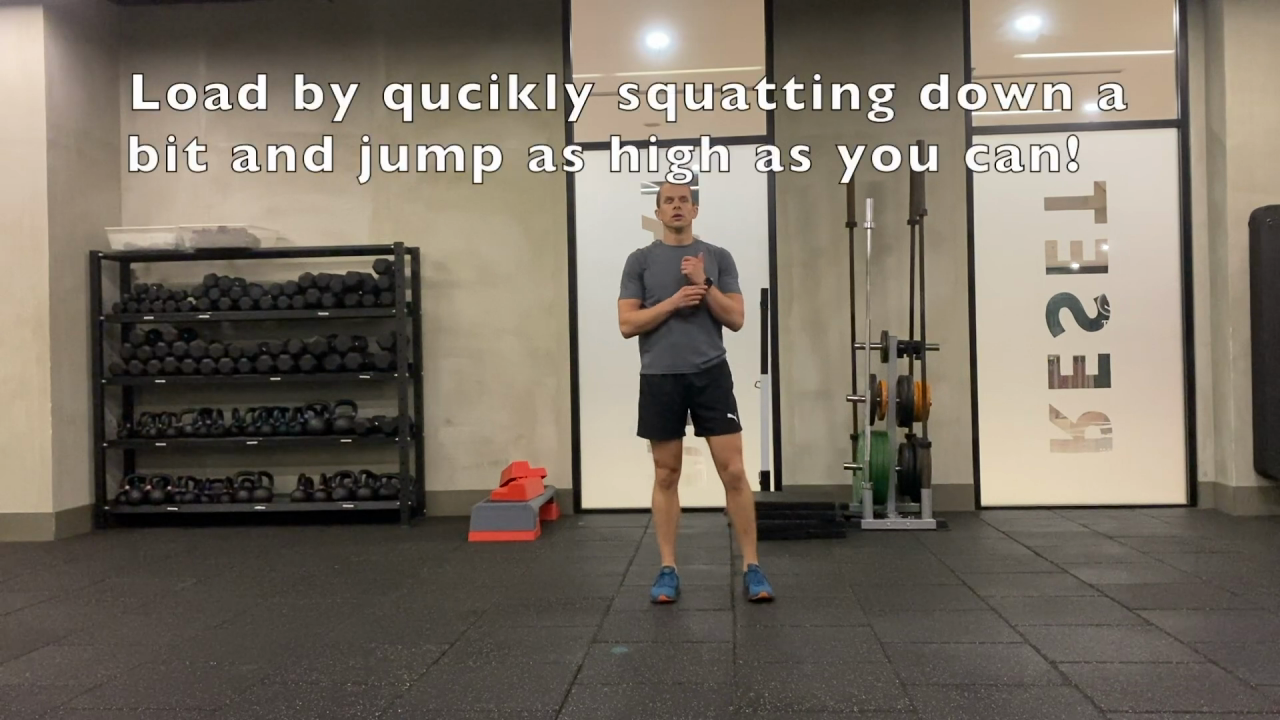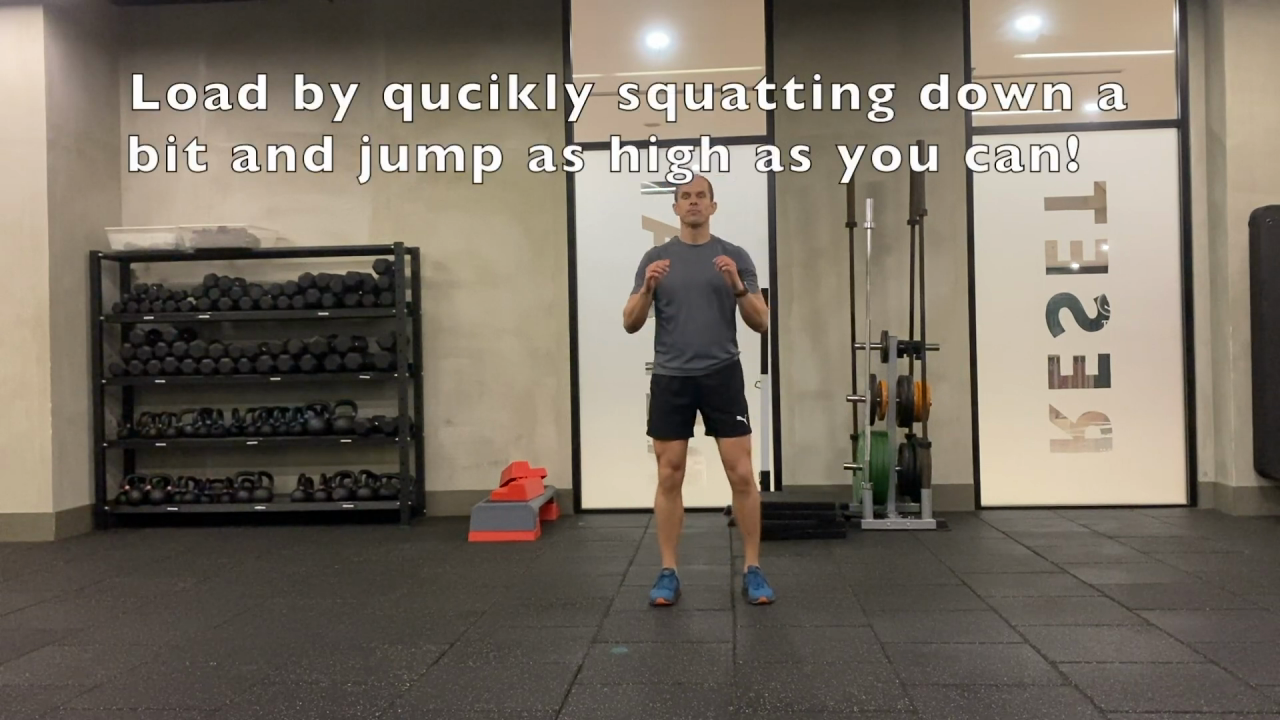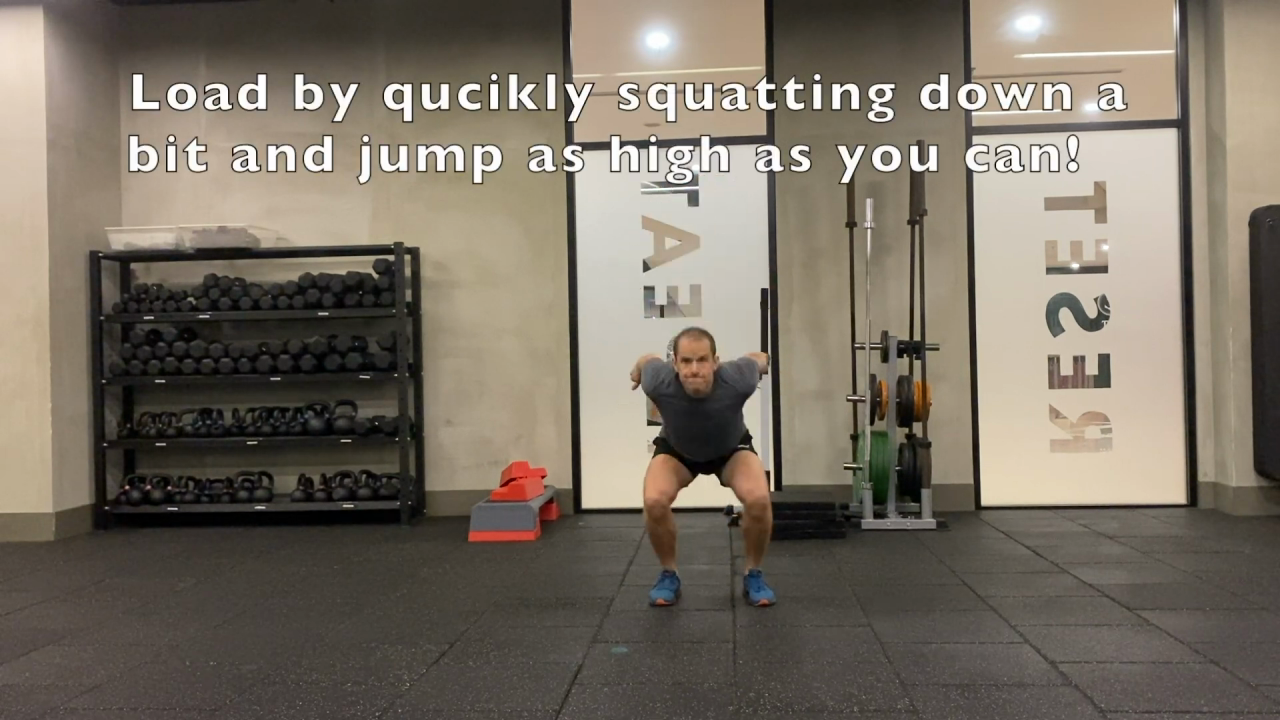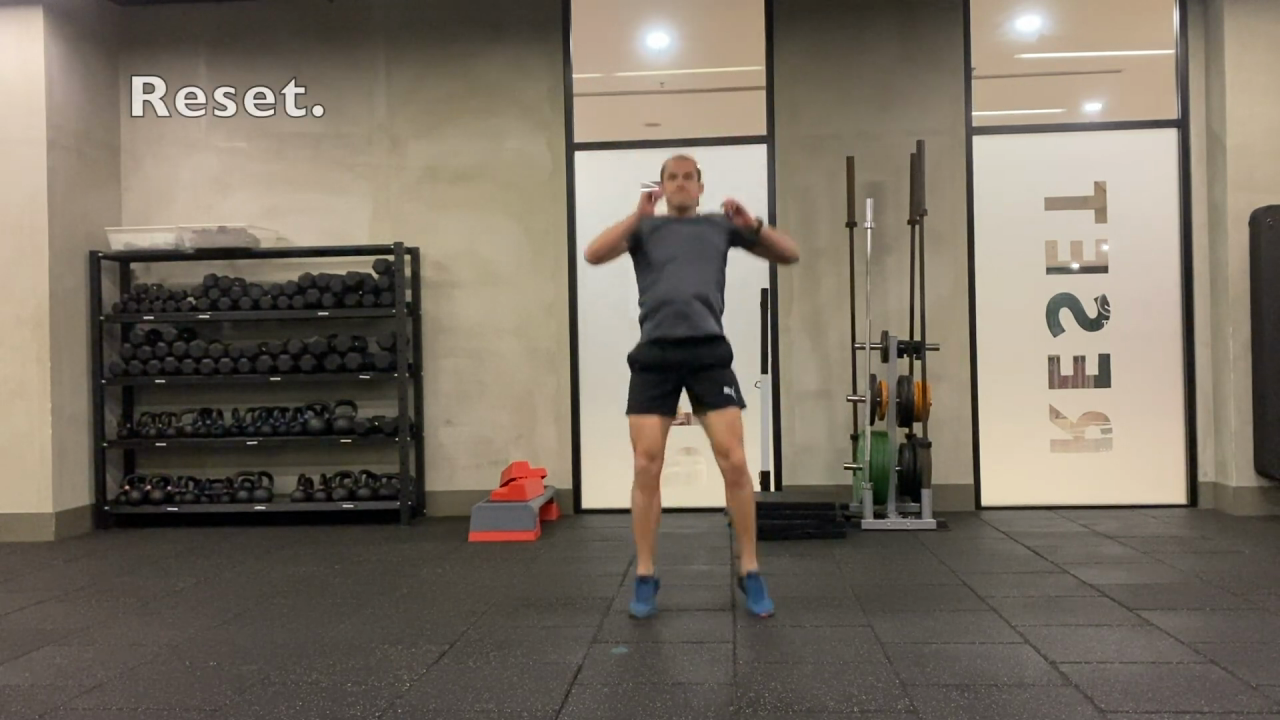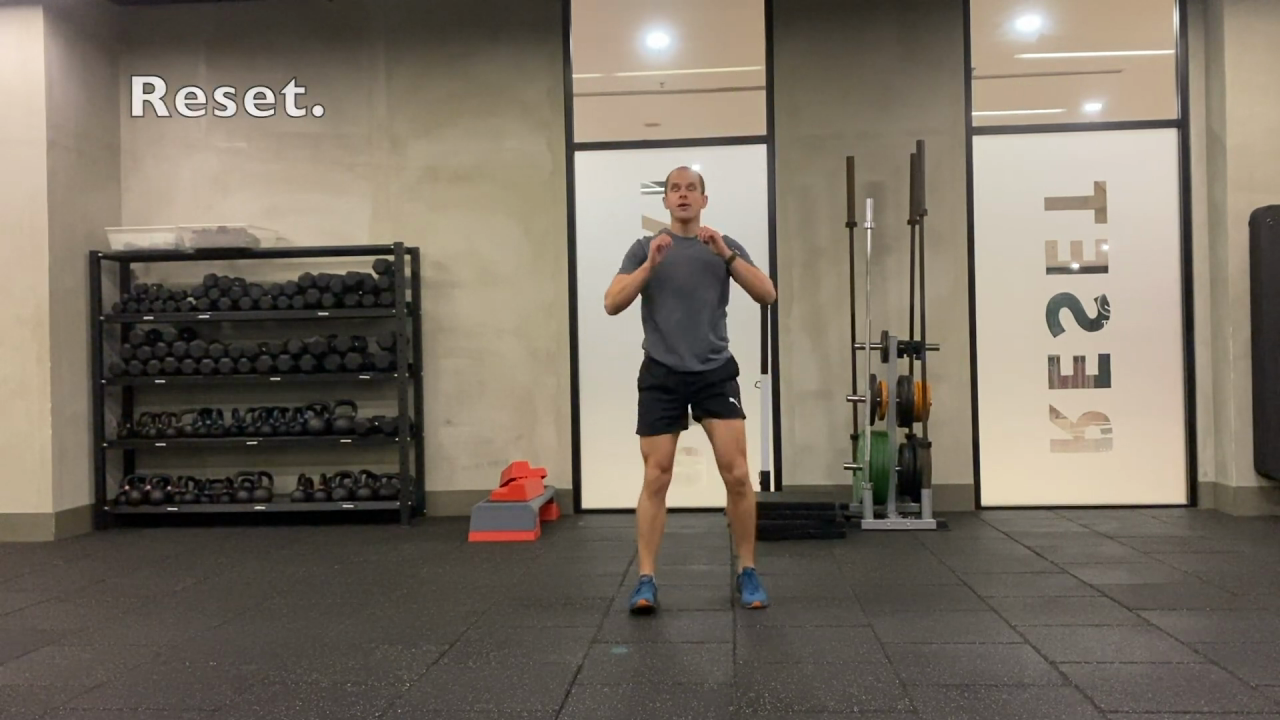
dt=1s
person 1, frame 1
left shoulder: (718, 257)
right shoulder: (640, 261)
left elbow: (735, 318)
right elbow: (627, 324)
left wrist: (704, 285)
right wrist: (674, 300)
left hip: (710, 374)
right hip: (660, 378)
left knee: (733, 472)
right knee: (666, 476)
left ankle: (751, 567)
right ankle: (668, 569)
person 1, frame 2
left shoulder: (735, 256)
right shoulder: (655, 258)
left elbow: (761, 322)
right elbow: (630, 324)
left wrist: (737, 285)
right wrist: (647, 288)
left hip: (723, 375)
right hip: (671, 378)
left knee: (741, 475)
right knee: (669, 478)
left ankle: (752, 569)
right ankle: (668, 572)
person 1, frame 3
left shoulder: (737, 379)
right shoulder: (661, 382)
left elbow: (754, 362)
right elbow: (648, 362)
left wrist: (761, 360)
right wrist: (638, 369)
left hip: (729, 448)
right hip: (677, 452)
left knee: (758, 498)
right knee: (655, 500)
left ankle: (753, 572)
right ankle: (669, 573)
person 1, frame 4
left shoulder: (721, 227)
right shoulder: (645, 229)
left elbow: (788, 255)
right elbow: (594, 254)
left wrist: (752, 226)
right wrist: (638, 216)
left hip: (710, 358)
right hip: (655, 361)
left knee: (733, 465)
right knee: (647, 469)
left ankle: (749, 572)
right ankle: (645, 575)
person 1, frame 5
left shoulder: (727, 245)
right shoulder: (643, 249)
left elbow: (767, 295)
right elbow: (612, 304)
left wrist: (726, 254)
right wrist: (648, 265)
left hip: (715, 372)
right hip: (661, 375)
left knee: (737, 475)
right knee: (656, 480)
left ankle: (746, 572)
right ankle: (646, 579)
